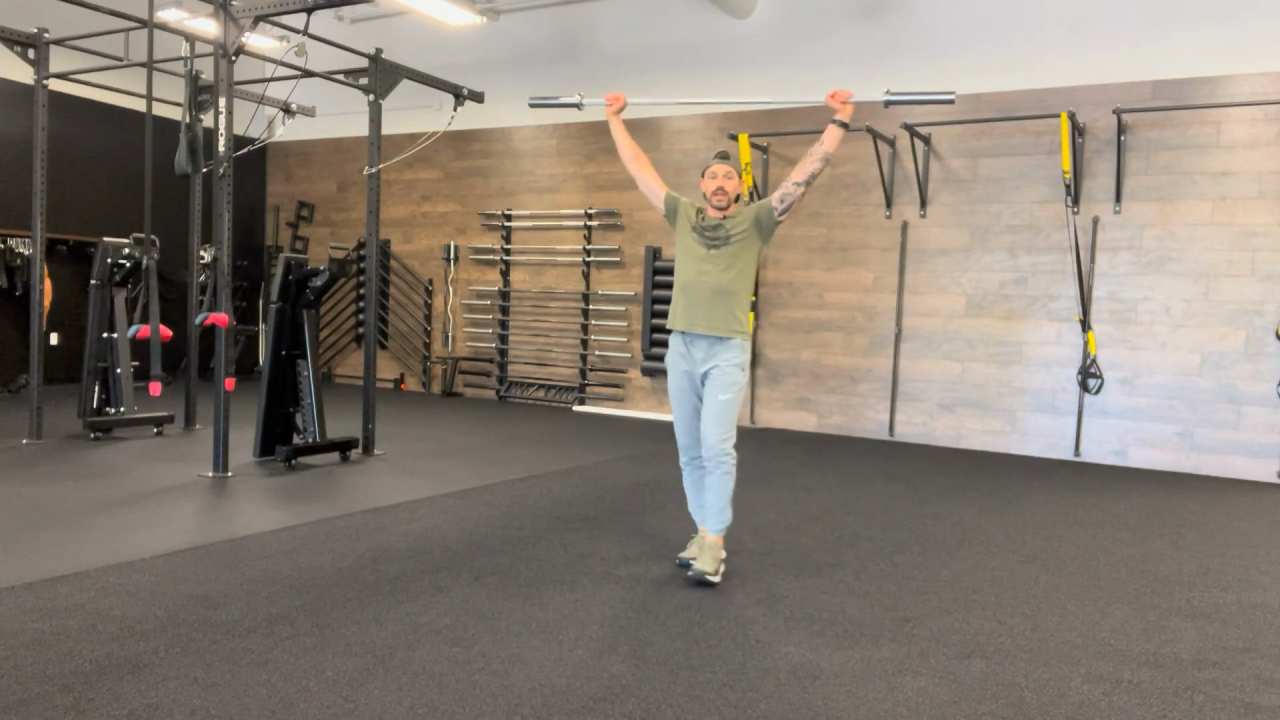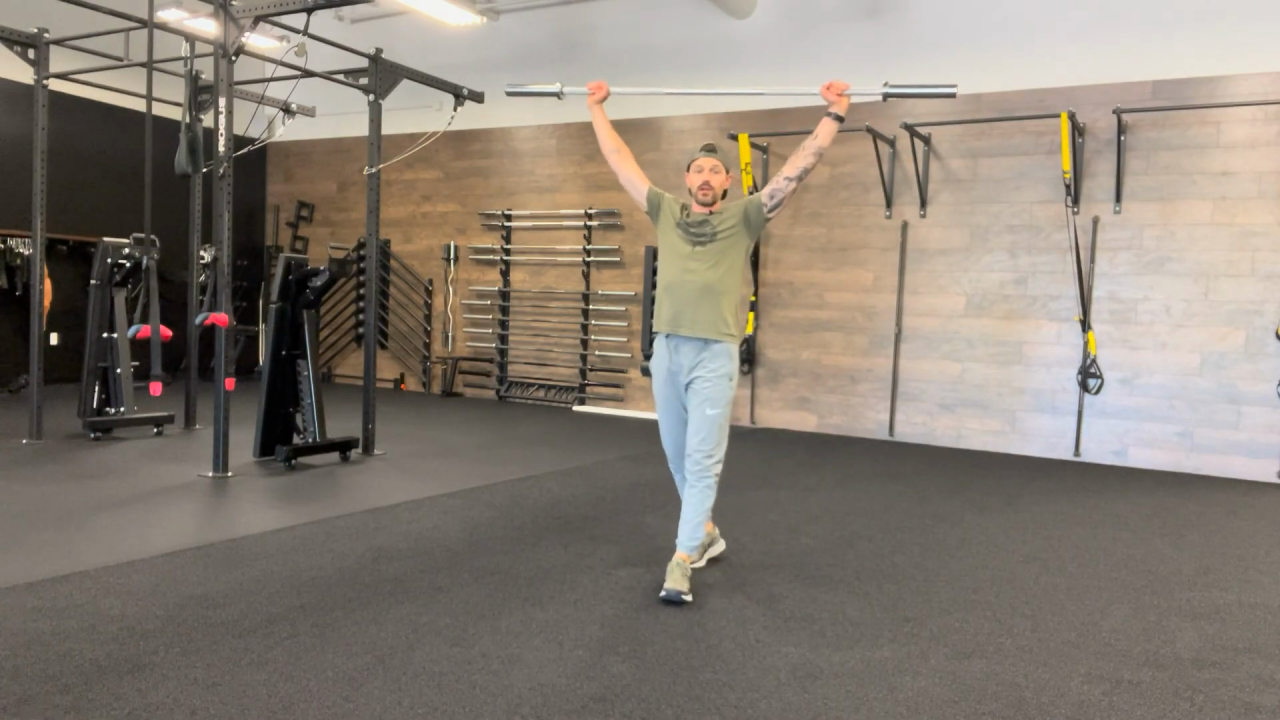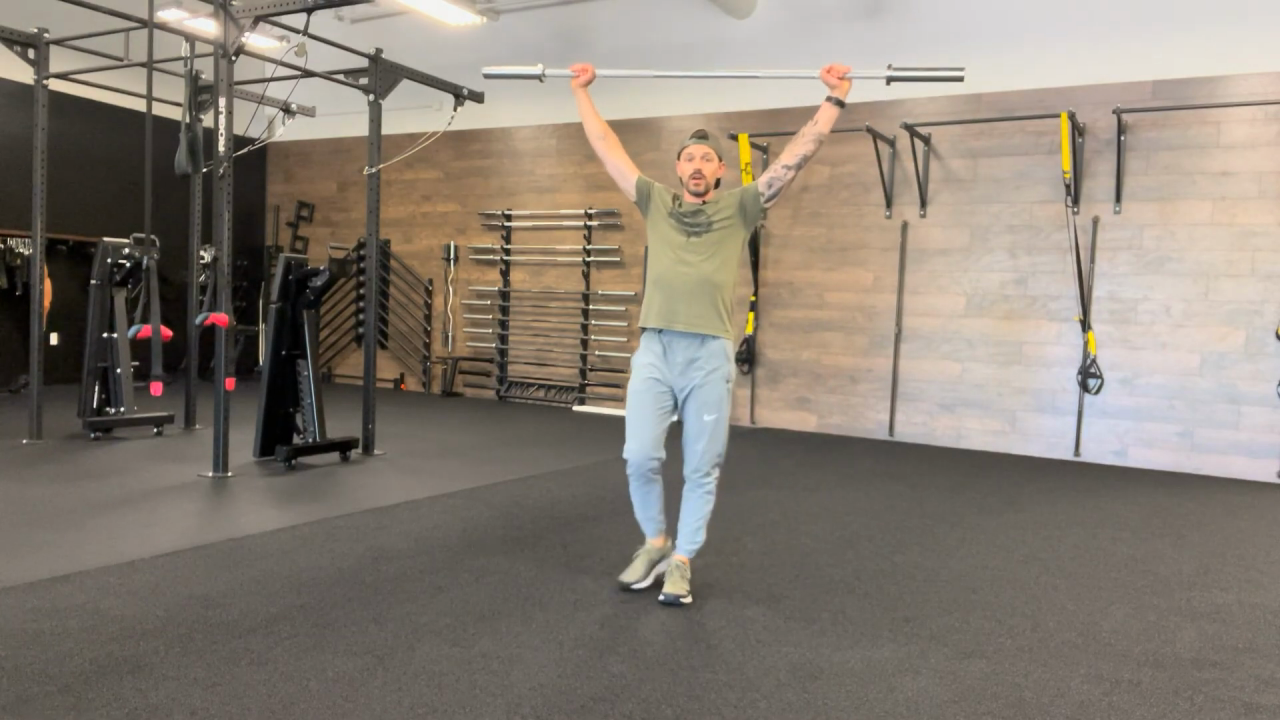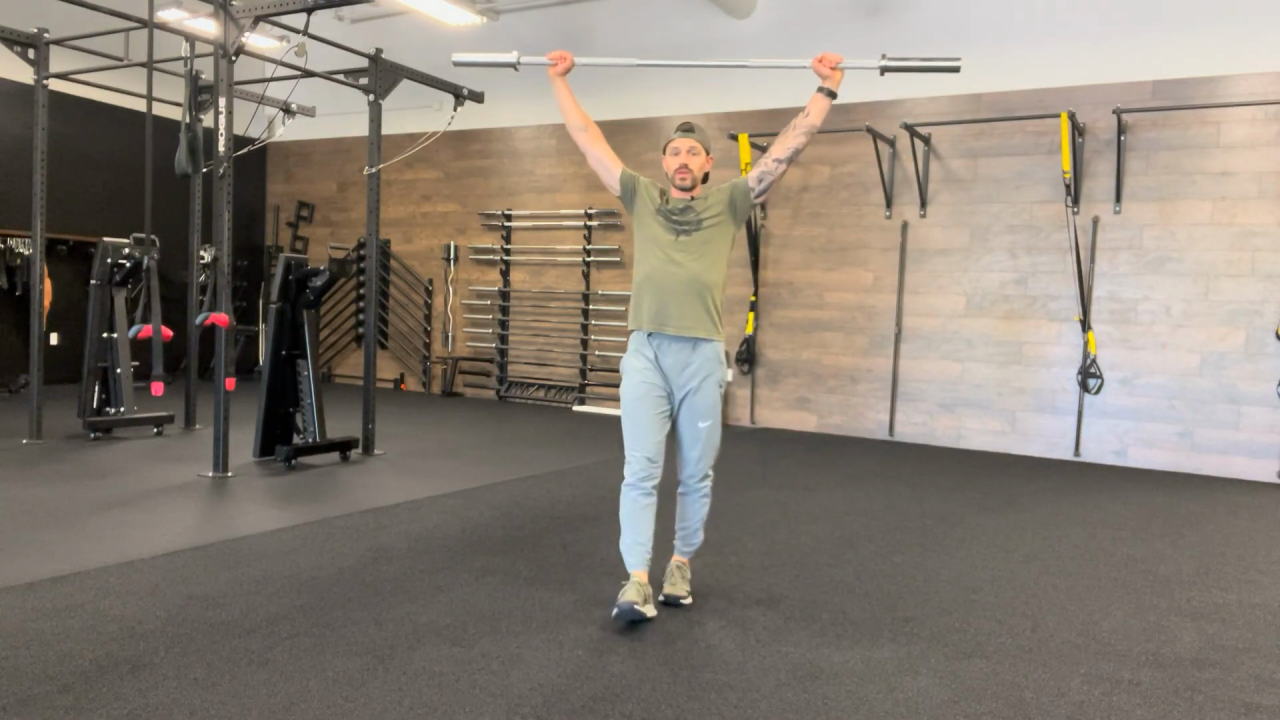
dt=0.4s
person 1, frame 1
left shoulder: (755, 220)
right shoulder: (682, 215)
left elbow: (805, 173)
right elbow: (639, 168)
left wrist: (839, 121)
right wrist: (615, 118)
left hip: (727, 349)
right hip: (681, 347)
left knee: (716, 445)
right knee: (691, 451)
left ankle: (714, 542)
right ankle: (704, 533)
person 1, frame 2
left shoulder: (744, 216)
right shoulder: (665, 210)
left elbow: (798, 167)
right elbow: (620, 161)
left wrist: (835, 113)
right wrist: (597, 107)
left hip: (714, 354)
right hip: (666, 350)
left knee: (701, 461)
right knee: (678, 459)
left ankle: (681, 560)
right ankle: (706, 531)
person 1, frame 3
left shoulder: (739, 206)
right shoulder: (655, 200)
left elbow: (798, 154)
right elbow: (606, 147)
left wrist: (835, 98)
right wrist: (581, 92)
left hip: (709, 353)
right hip: (653, 348)
left knee: (701, 469)
right knee: (639, 456)
left ankle: (681, 561)
right ankle: (655, 540)
person 1, frame 4
left shoulder: (729, 202)
right shoulder: (640, 196)
left elbow: (787, 148)
right elbow: (588, 140)
left wrist: (827, 88)
right wrist: (560, 80)
left hip: (701, 354)
right hip: (644, 351)
left knee: (696, 474)
right knee: (640, 470)
left ankle: (681, 564)
right ankle: (637, 581)
